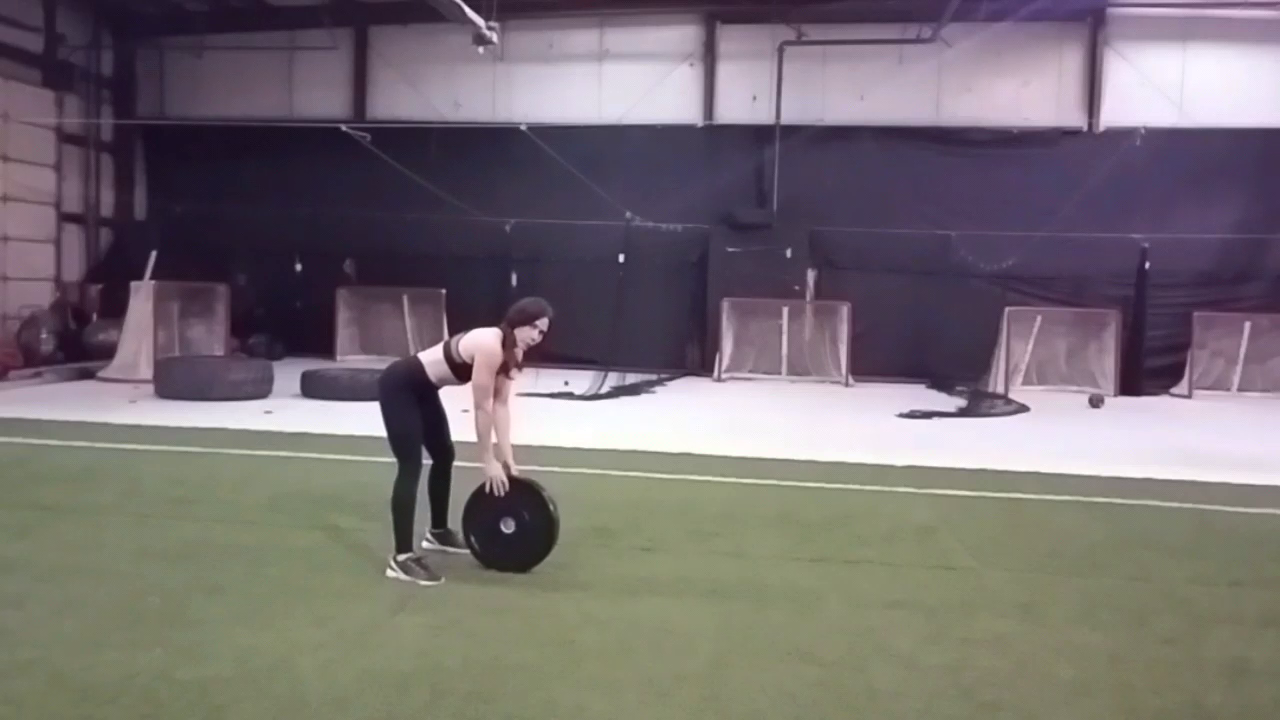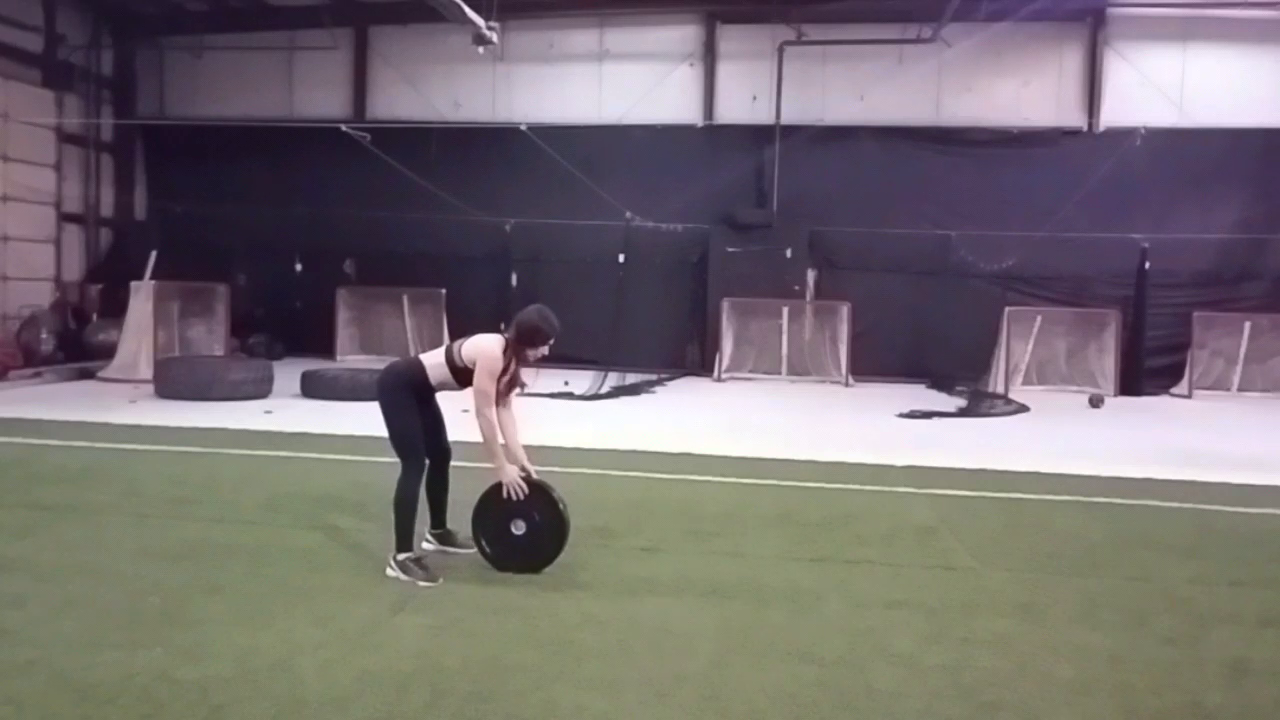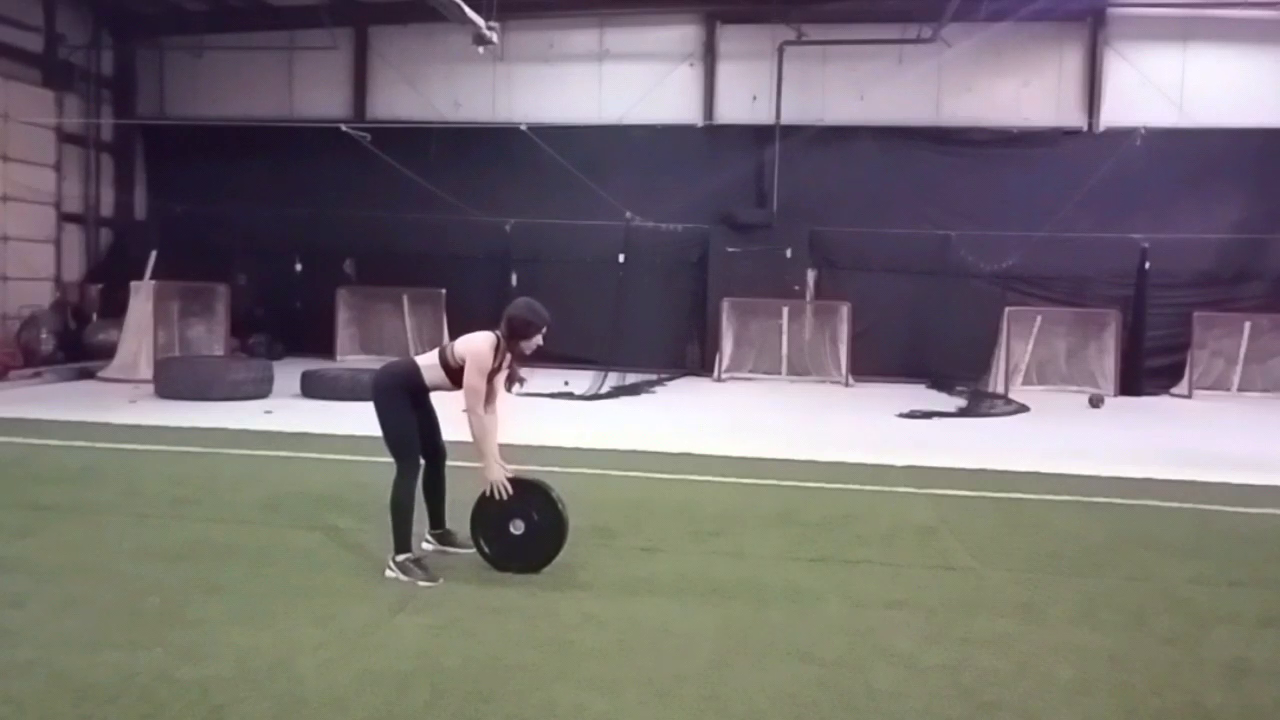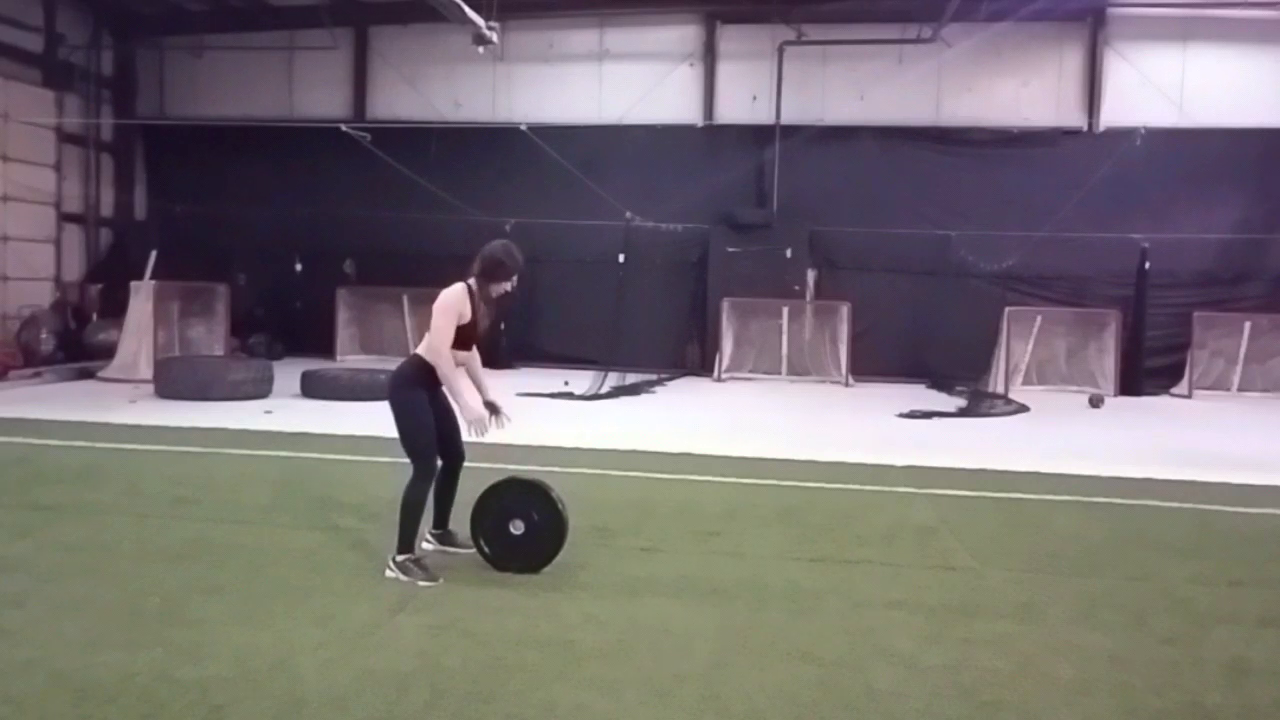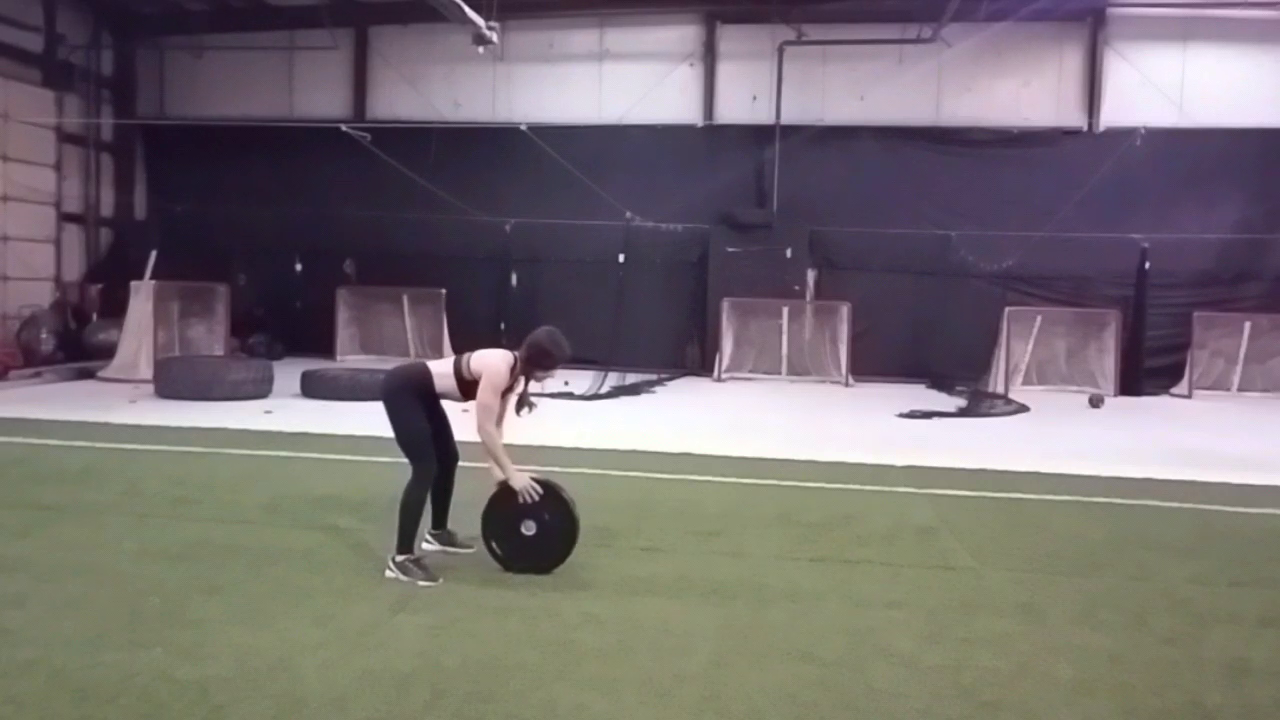
dt=1s
person 1, frame 1
left shoulder: (512, 351)
right shoulder: (489, 347)
left elbow: (500, 405)
right elbow: (482, 409)
left wrist: (507, 456)
right wrist: (488, 461)
left hip: (423, 390)
right hip: (399, 387)
left knee: (444, 457)
right knee: (410, 467)
left ankle: (438, 532)
right ankle: (402, 558)
person 1, frame 2
left shoulder: (510, 354)
right shoulder: (490, 353)
left elbow: (503, 408)
right elbow: (484, 414)
left wrist: (520, 458)
right wrist: (502, 467)
left hip: (420, 390)
right hip: (398, 385)
left knee: (441, 457)
right knee: (414, 465)
left ankle: (437, 532)
right ankle: (402, 557)
person 1, frame 3
left shoulder: (503, 352)
right shoulder: (482, 349)
left elbow: (489, 407)
right elbow: (474, 412)
left wrist: (494, 457)
right wrist: (488, 465)
left hip: (414, 390)
right hip: (393, 387)
left knee: (436, 457)
right knee: (409, 466)
left ankle: (437, 532)
right ankle: (400, 558)
person 1, frame 4
left shoulder: (479, 298)
right shoulder: (455, 296)
left elbow: (468, 350)
right elbow: (440, 354)
left wrist: (485, 396)
right wrist: (465, 404)
left hip: (430, 387)
right hip: (410, 385)
left knee: (454, 457)
right knee: (426, 467)
left ankle: (438, 532)
right ankle: (401, 558)
person 1, frame 5
left shoulder: (513, 372)
right shoulder: (498, 368)
left elbow: (496, 425)
right elbow: (485, 429)
left wrist: (497, 469)
right wrist: (511, 473)
left hip: (423, 393)
right hip: (402, 389)
left knee: (448, 459)
right knee: (425, 469)
left ankle: (437, 533)
right ankle: (401, 559)
